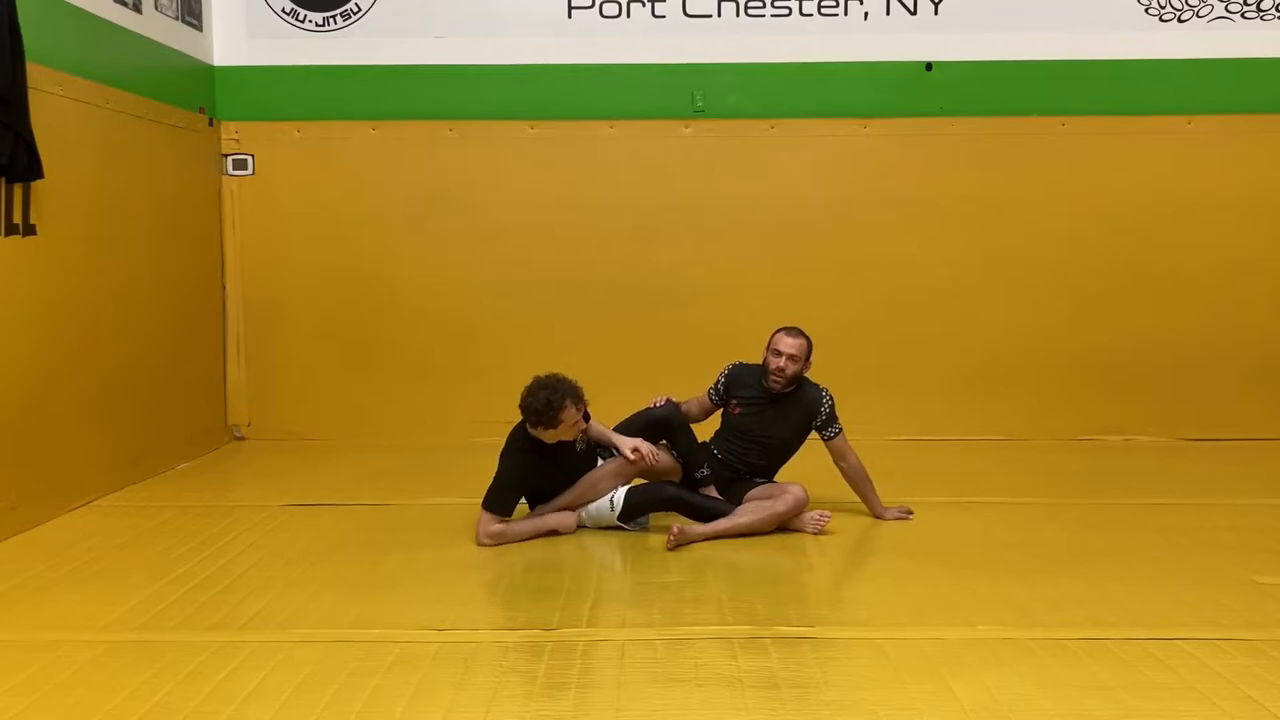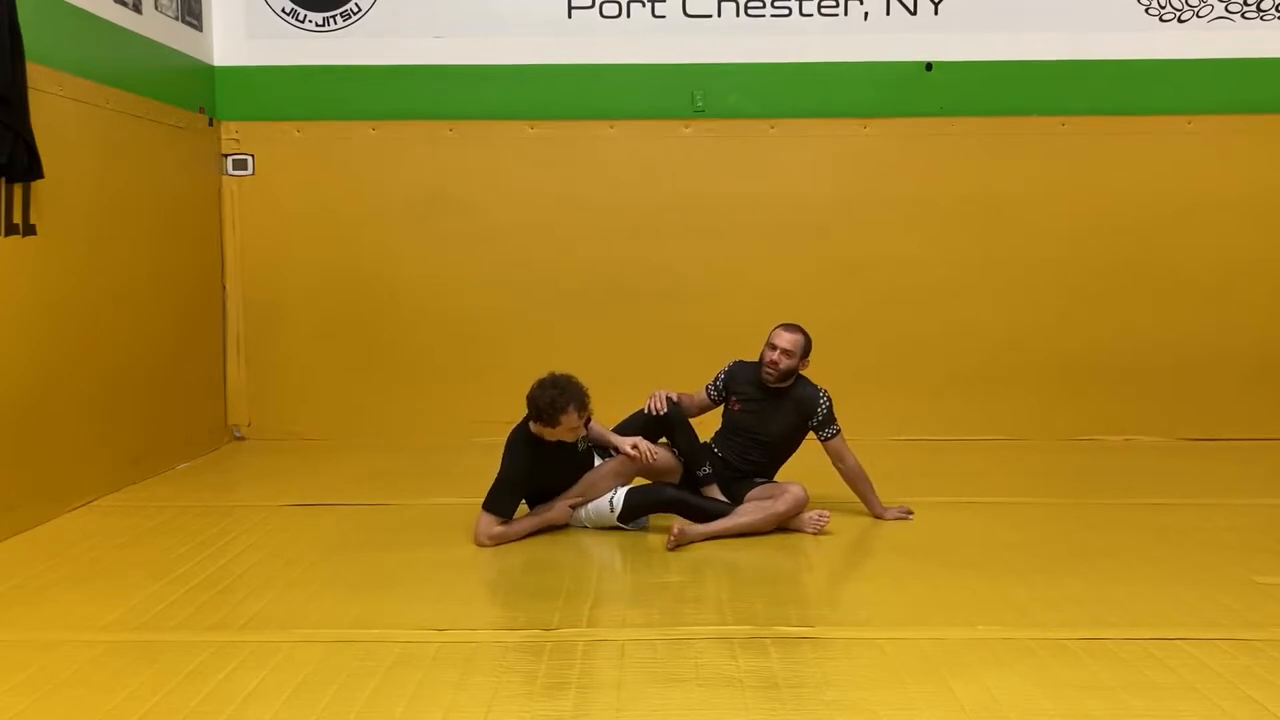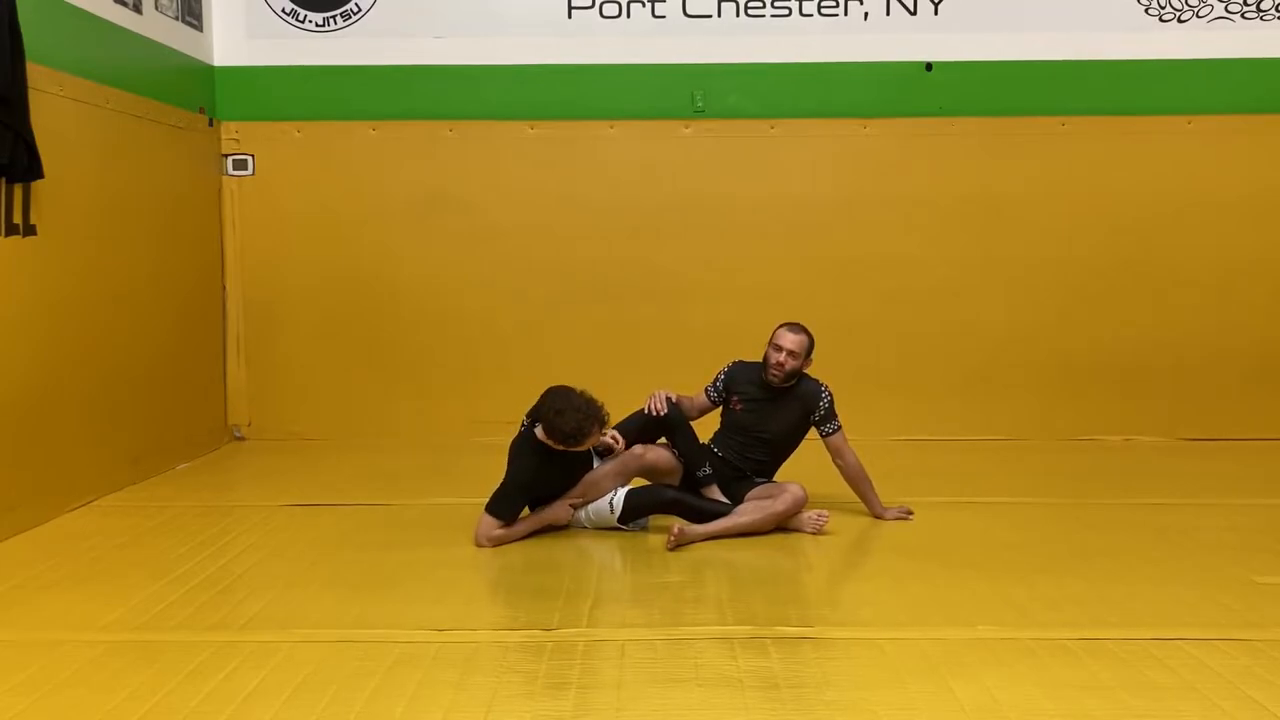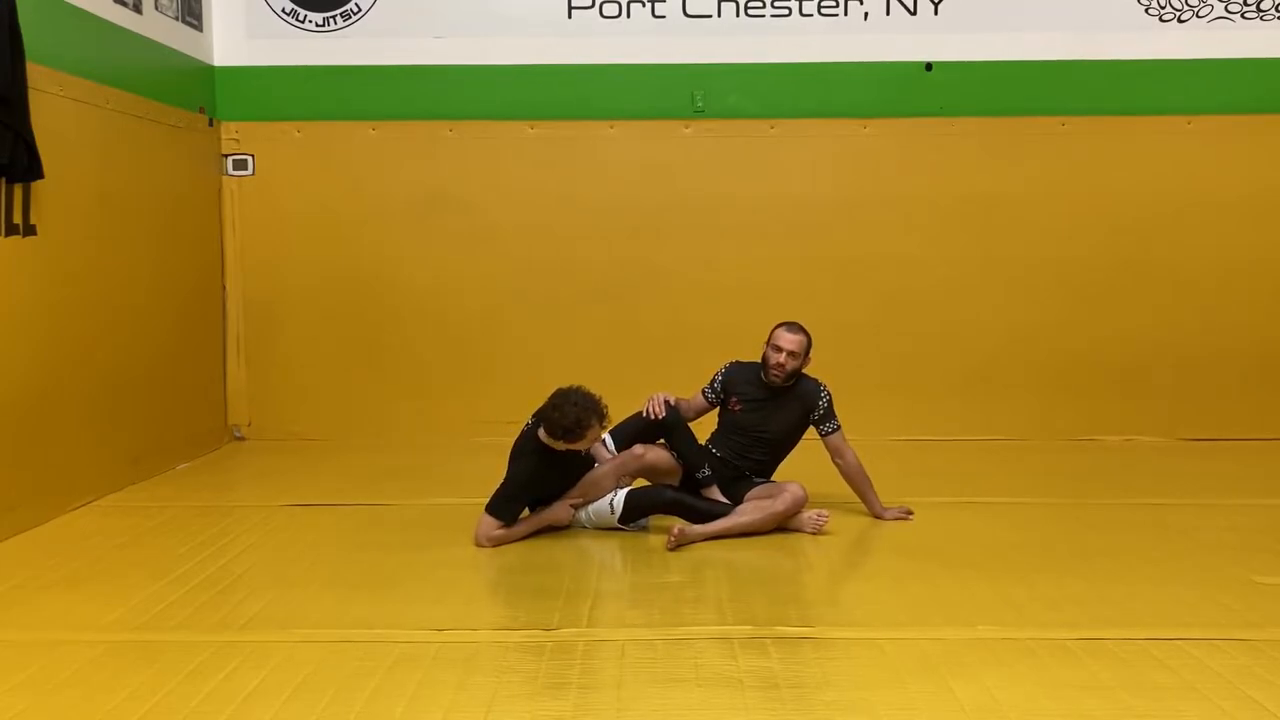
dt=1s
person 1, frame 1
left shoulder: (815, 400)
right shoulder: (737, 375)
left elbow: (844, 459)
right elbow: (701, 409)
left wrist: (878, 509)
left hip: (749, 487)
right hip: (705, 468)
left knee: (796, 496)
left ankle: (697, 531)
person 1, frame 2
left shoulder: (811, 399)
right shoulder: (737, 373)
left elbow: (842, 460)
right elbow: (694, 406)
left wrist: (878, 509)
right wrist: (672, 398)
left hip: (748, 487)
right hip: (706, 468)
left knee: (796, 496)
left ankle: (699, 531)
person 1, frame 3
left shoulder: (814, 396)
right shoulder: (737, 373)
left elbow: (842, 457)
right elbow: (693, 409)
left wrist: (878, 509)
right wrist: (672, 400)
left hip: (749, 486)
right hip: (707, 466)
left knee: (795, 495)
left ankle: (697, 531)
person 1, frame 4
left shoulder: (813, 395)
right shoulder: (734, 373)
left elbow: (842, 456)
right elbow: (690, 411)
left wrist: (878, 509)
right wrist: (669, 403)
left hip: (748, 486)
right hip: (707, 468)
left knee: (795, 495)
left ankle: (698, 532)
person 2, frame 1
left shoulder: (567, 411)
right shoulder: (519, 461)
right elbow: (486, 533)
left wrist: (619, 440)
right wrist: (553, 521)
left hip: (596, 460)
right hip: (577, 505)
left knee: (667, 416)
right knee: (667, 492)
person 2, frame 2
left shoulder: (568, 416)
right shoulder: (522, 462)
right elbow: (485, 534)
left wrist: (617, 440)
right wrist: (549, 517)
left hip: (594, 460)
right hip: (575, 505)
right knee: (666, 495)
person 2, frame 3
left shoulder: (559, 401)
right shoulder: (527, 468)
right elbow: (484, 535)
left wrist: (600, 440)
right wrist: (546, 515)
left hip: (591, 462)
right hip: (575, 504)
left knee: (668, 416)
right knee: (664, 496)
person 2, frame 4
left shoulder: (557, 416)
right shoulder: (529, 468)
right elbow: (485, 535)
left wrist: (609, 460)
right wrist: (547, 516)
left hip: (589, 467)
right hip: (576, 505)
right knee: (664, 497)
